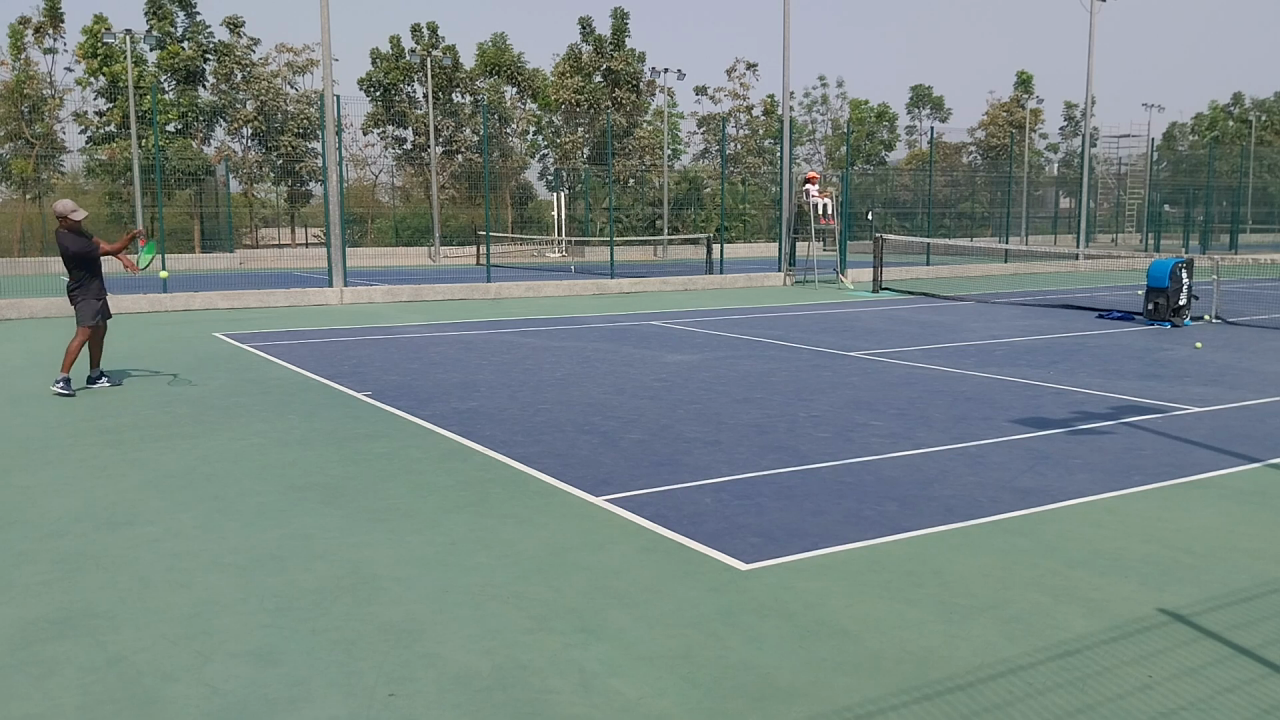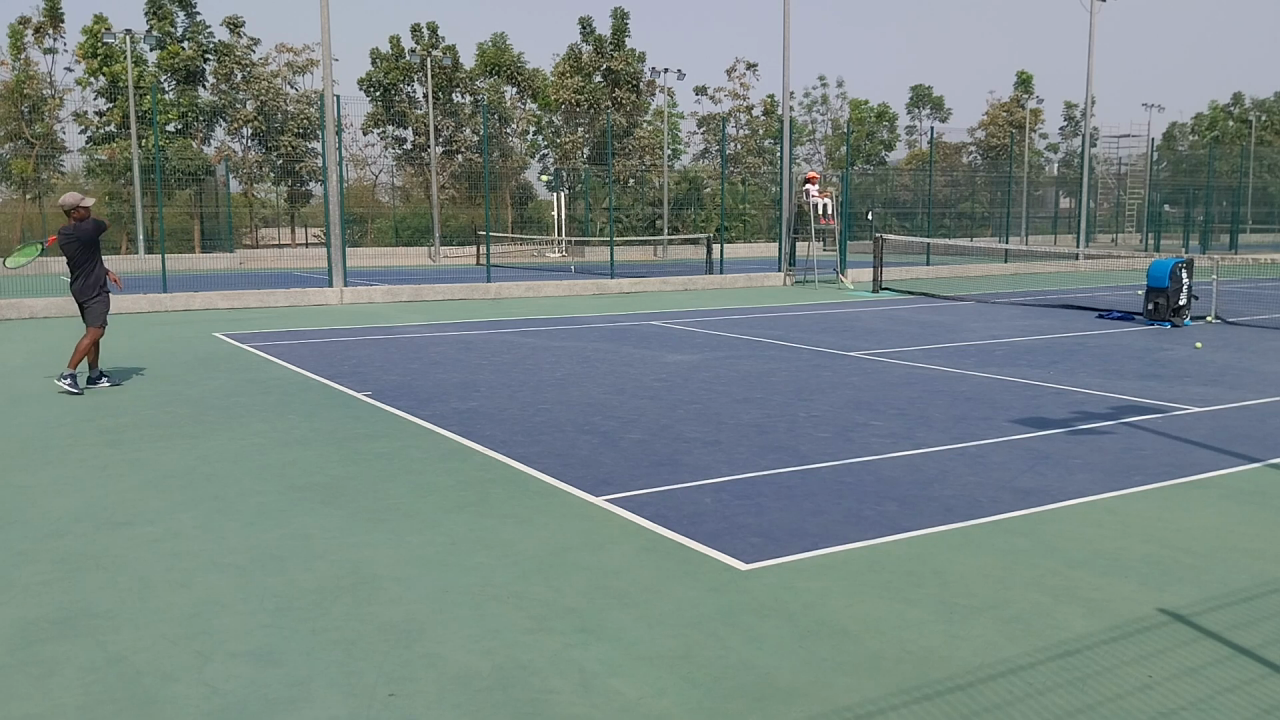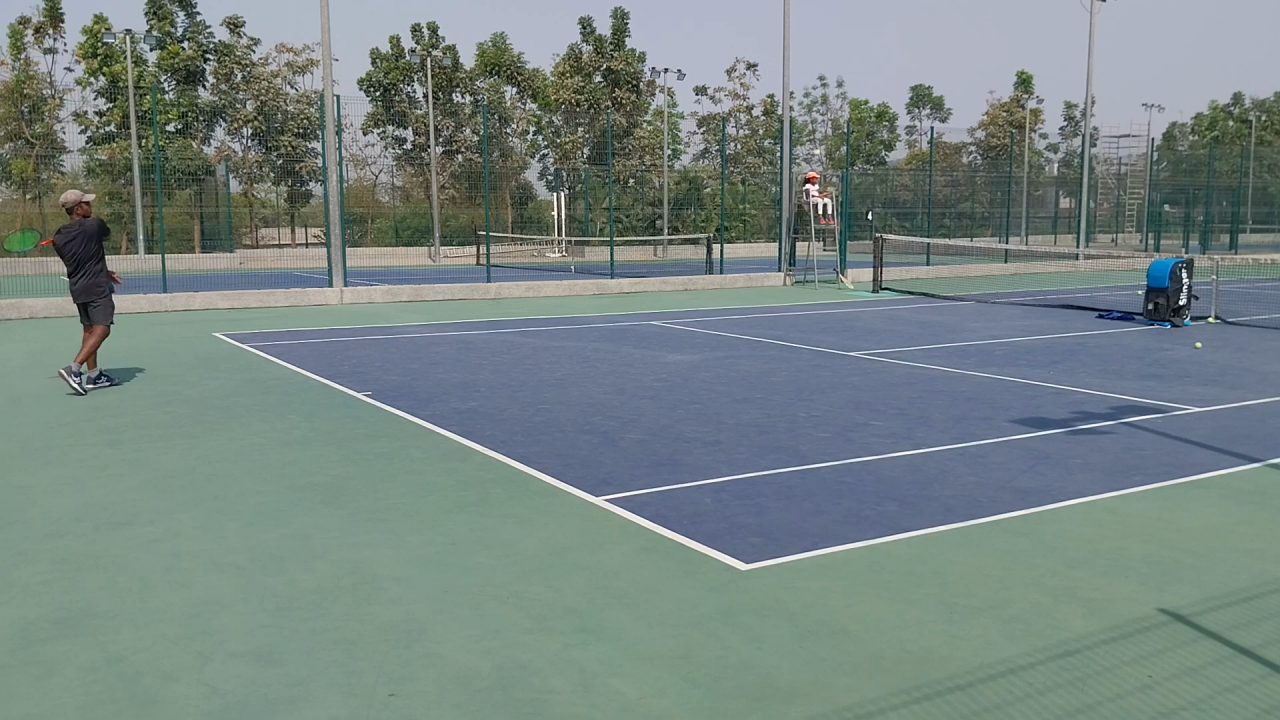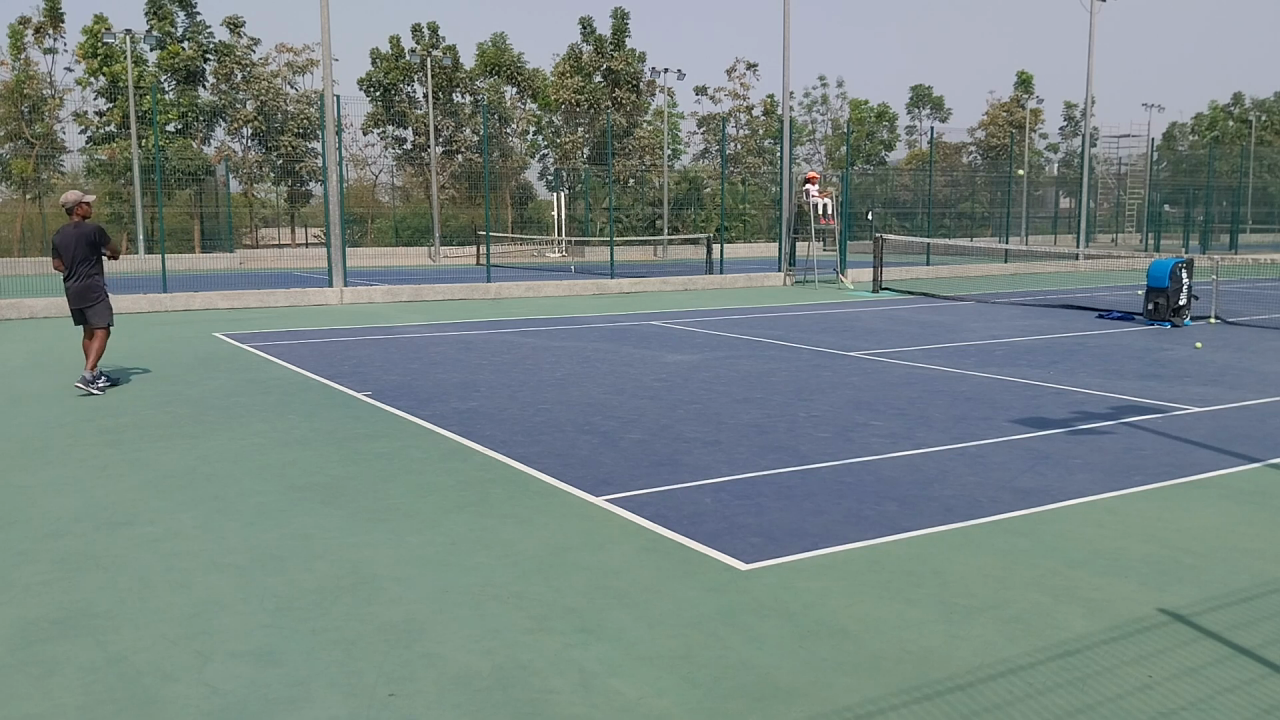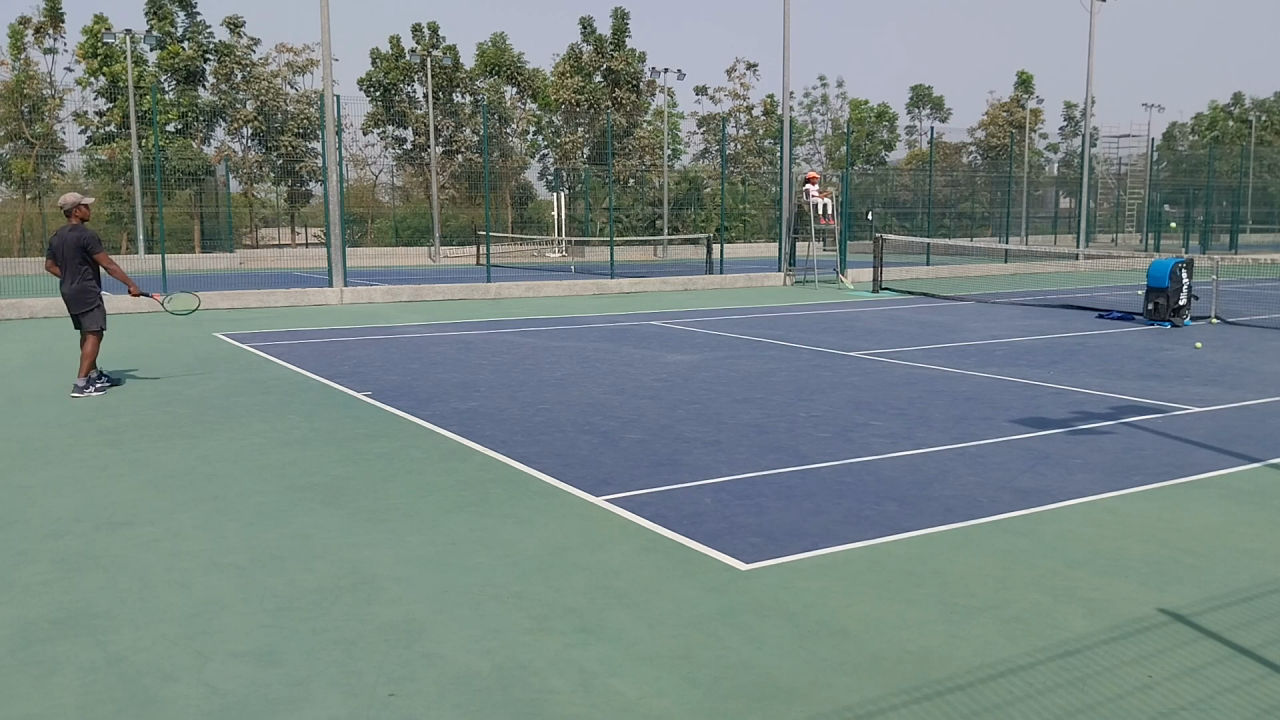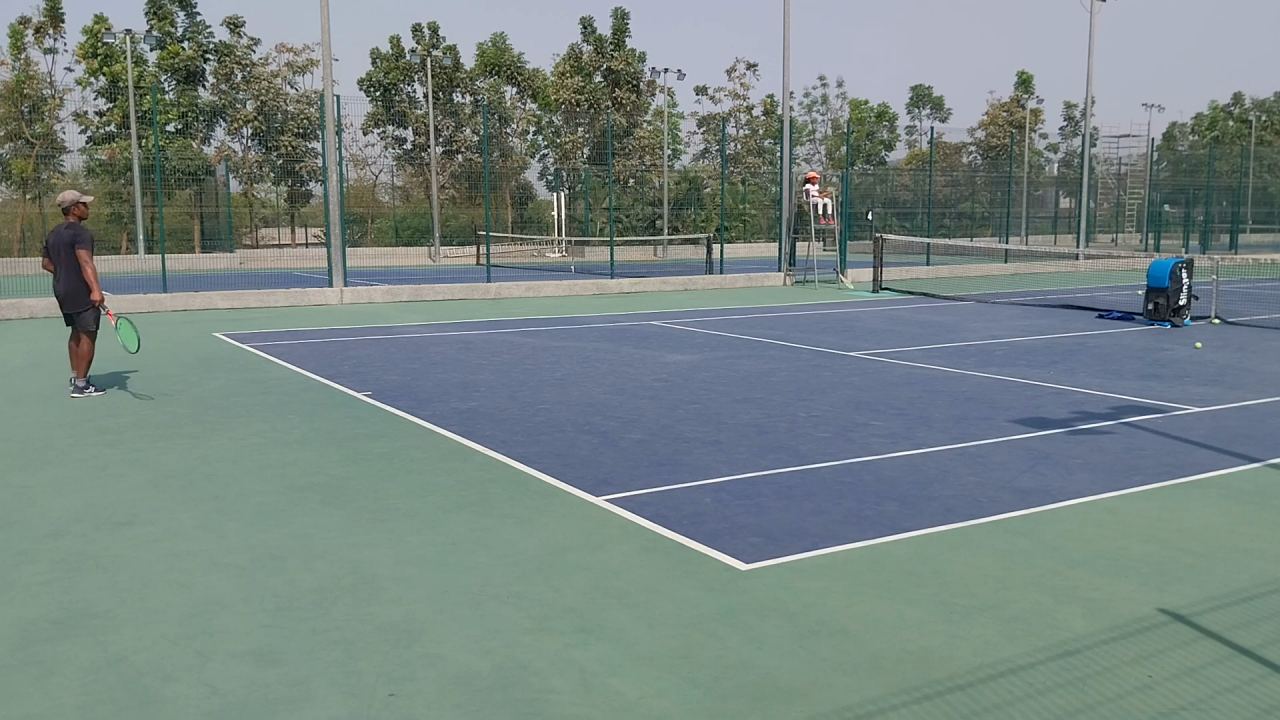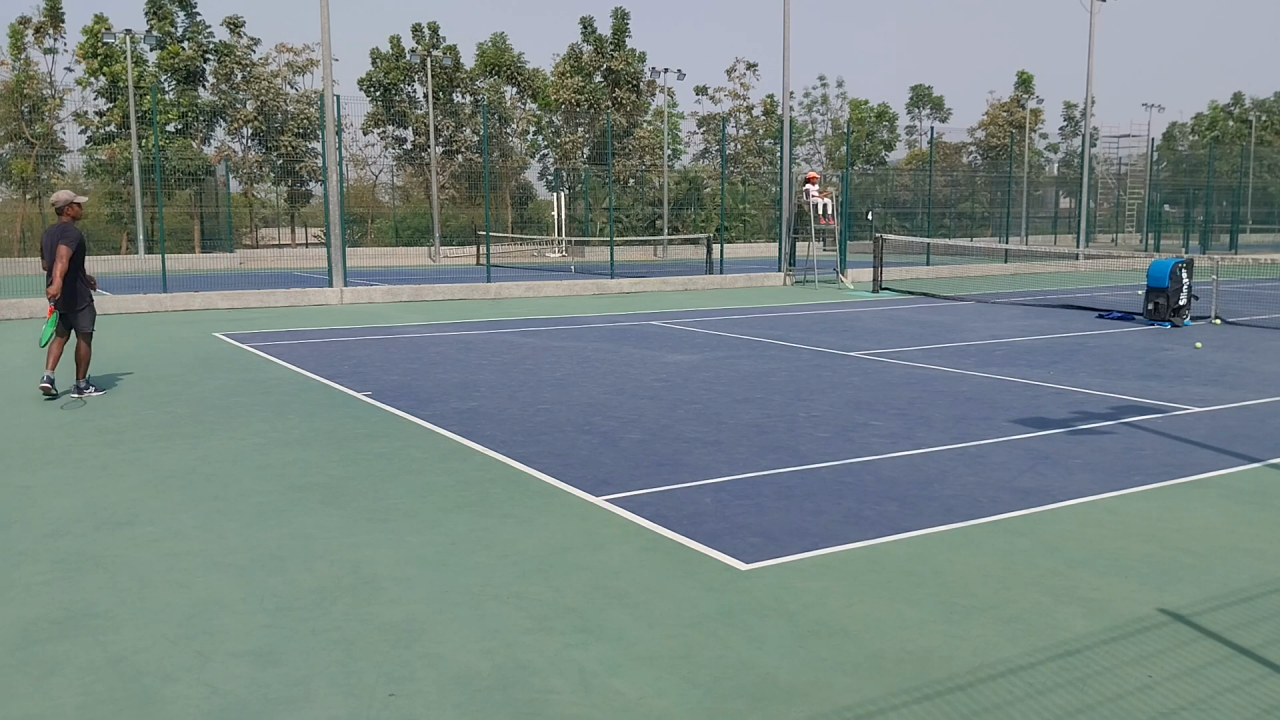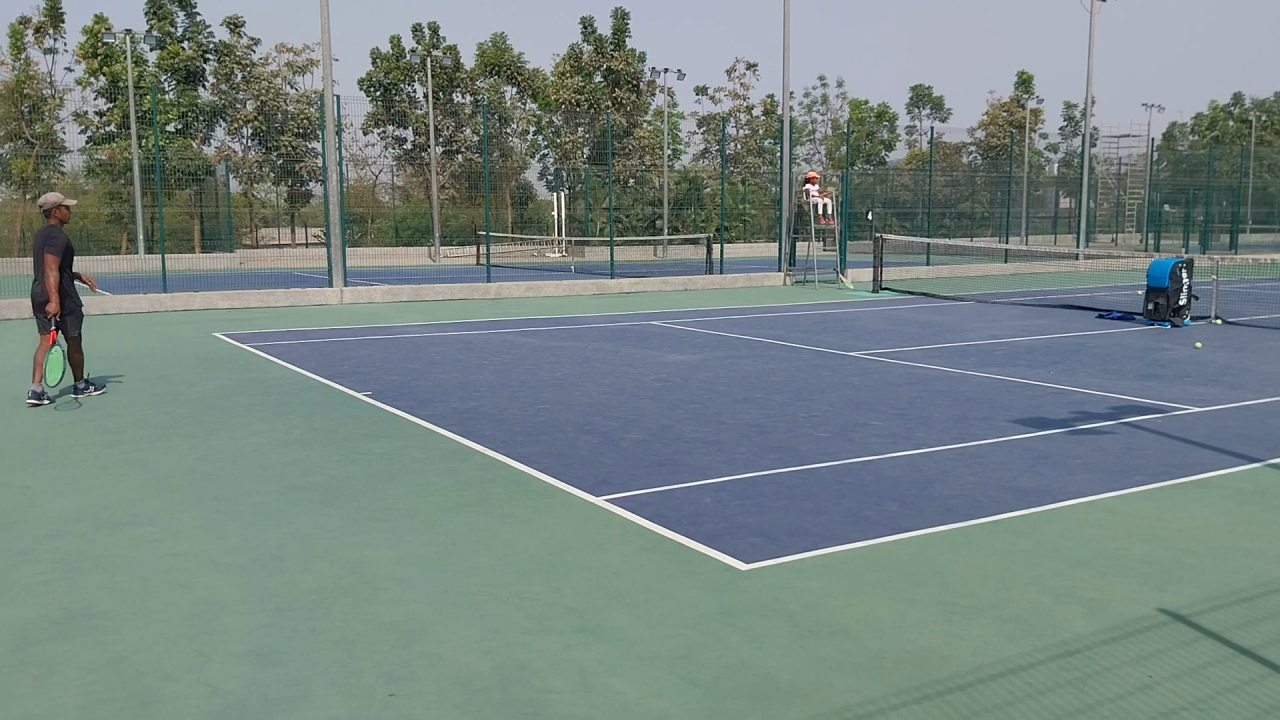
dt=0.2s
person 1, frame 1
left shoulder: (76, 230)
right shoulder: (71, 243)
left elbow: (98, 243)
right elbow: (108, 250)
left wrist: (122, 258)
right wrist: (129, 237)
left hip: (95, 289)
right hip: (84, 293)
left knee: (100, 329)
right knee: (84, 333)
left ankle: (95, 375)
right ankle: (62, 379)
person 1, frame 2
left shoulder: (64, 233)
right shoulder: (88, 227)
right elbow: (102, 226)
left wrist: (107, 272)
left hip: (83, 287)
right hip: (93, 289)
left knee: (93, 330)
right knee: (95, 331)
left ankle: (95, 375)
right ankle: (67, 375)
person 1, frame 3
left shoulder: (59, 237)
right shoulder: (94, 225)
left elbow: (71, 262)
right elbow: (106, 235)
left hip: (78, 288)
right hip: (97, 288)
left knee: (90, 330)
right knee: (101, 330)
left ankle: (94, 375)
right ankle: (74, 369)
person 1, frame 4
left shoulder: (58, 236)
right shoulder: (92, 230)
left elbow: (57, 265)
right elbow: (115, 252)
right wrist: (107, 253)
left hip: (72, 290)
right hip: (92, 290)
left knee: (89, 332)
right knee: (102, 332)
left ankle: (94, 376)
right ankle: (86, 376)
person 1, frame 5
left shoulder: (56, 237)
right shoulder: (86, 236)
left elbow: (50, 266)
right elbow: (107, 264)
right wrist: (131, 284)
left hip: (68, 292)
right hip: (86, 293)
left knee: (87, 334)
right knee: (94, 336)
left ankle: (95, 376)
right ankle: (81, 384)
person 1, frame 6
left shoulder: (54, 234)
right shoulder: (81, 233)
left elbow: (47, 263)
right elbow: (86, 263)
right wrist: (96, 289)
left hip: (62, 291)
right hip: (81, 293)
left knee: (76, 332)
right knee: (88, 335)
left ankle: (76, 376)
right ankle: (81, 385)
person 1, frame 7
left shoulder: (48, 233)
right shoulder: (70, 232)
right elbow: (62, 258)
right wrist: (58, 282)
left hip: (56, 293)
right hip: (75, 293)
left knee: (61, 334)
right knee: (83, 337)
left ankle: (48, 375)
right ankle: (81, 385)
person 1, frame 8
left shoulder: (41, 235)
right shoulder: (57, 236)
right elbow: (51, 270)
left wrist: (79, 276)
right wrist: (54, 299)
left hip: (39, 296)
right hip: (61, 299)
left knee: (46, 340)
right knee: (73, 340)
left ankle: (36, 390)
right ankle: (81, 385)
